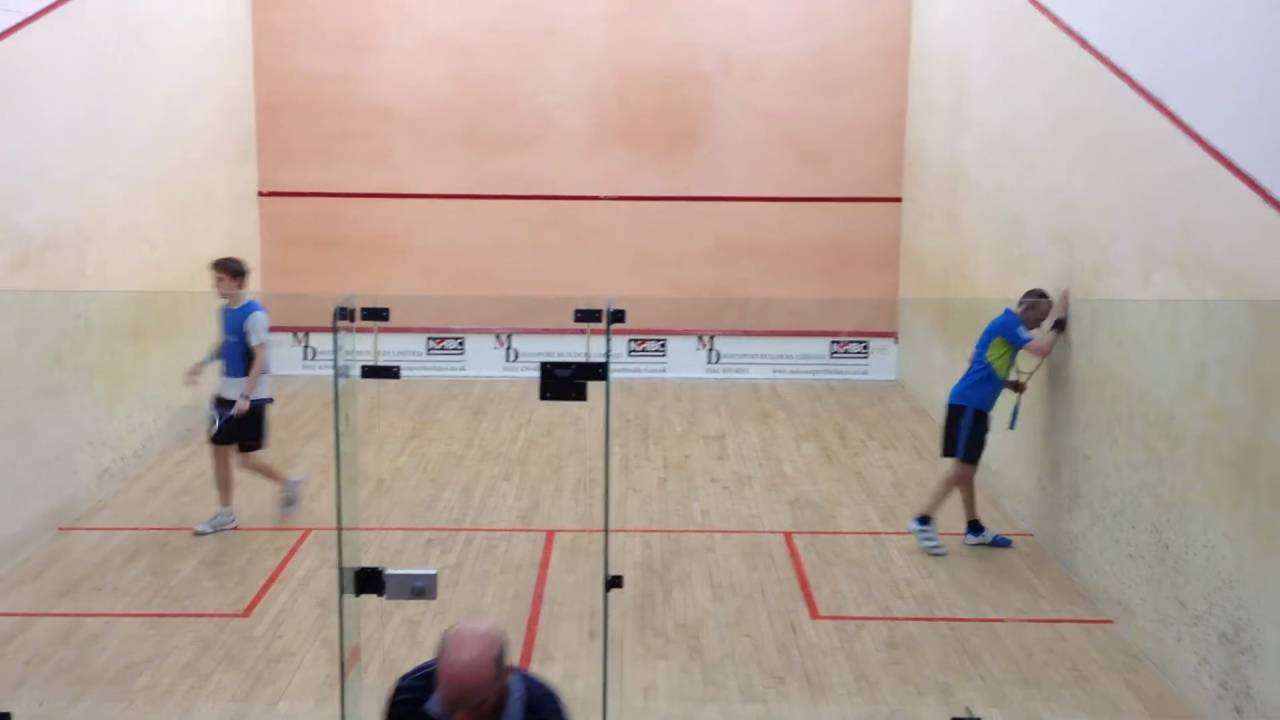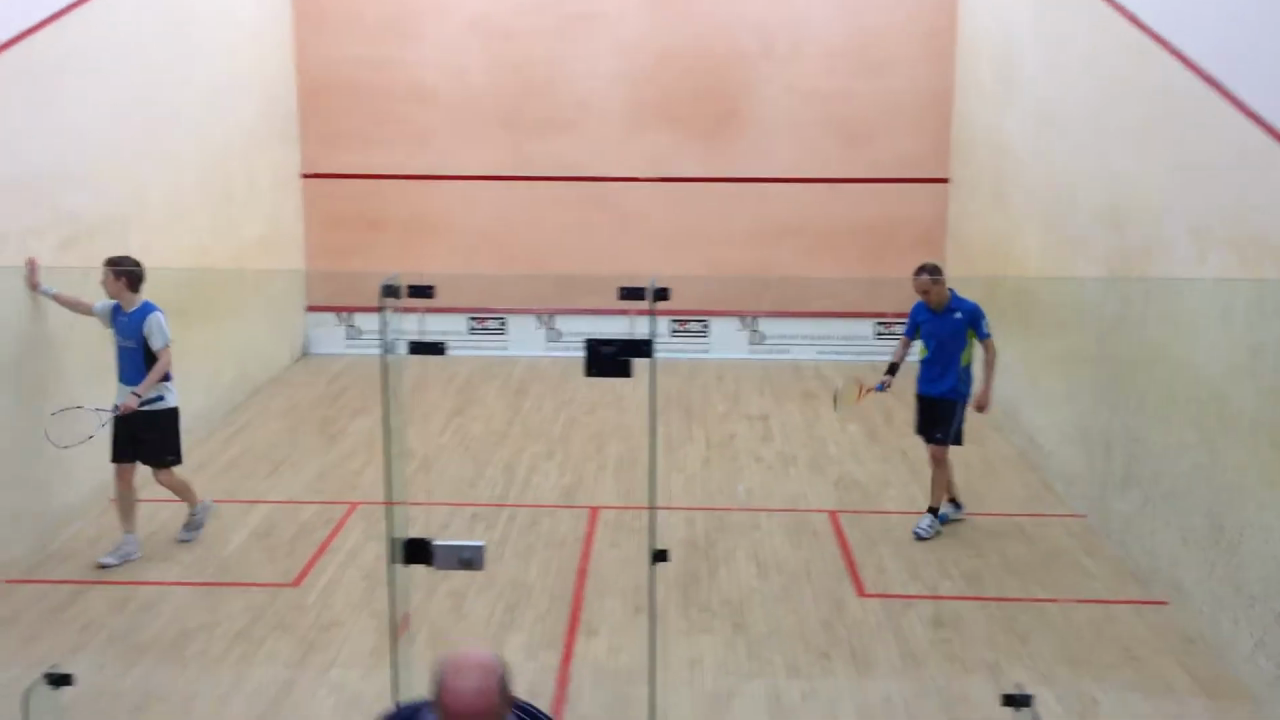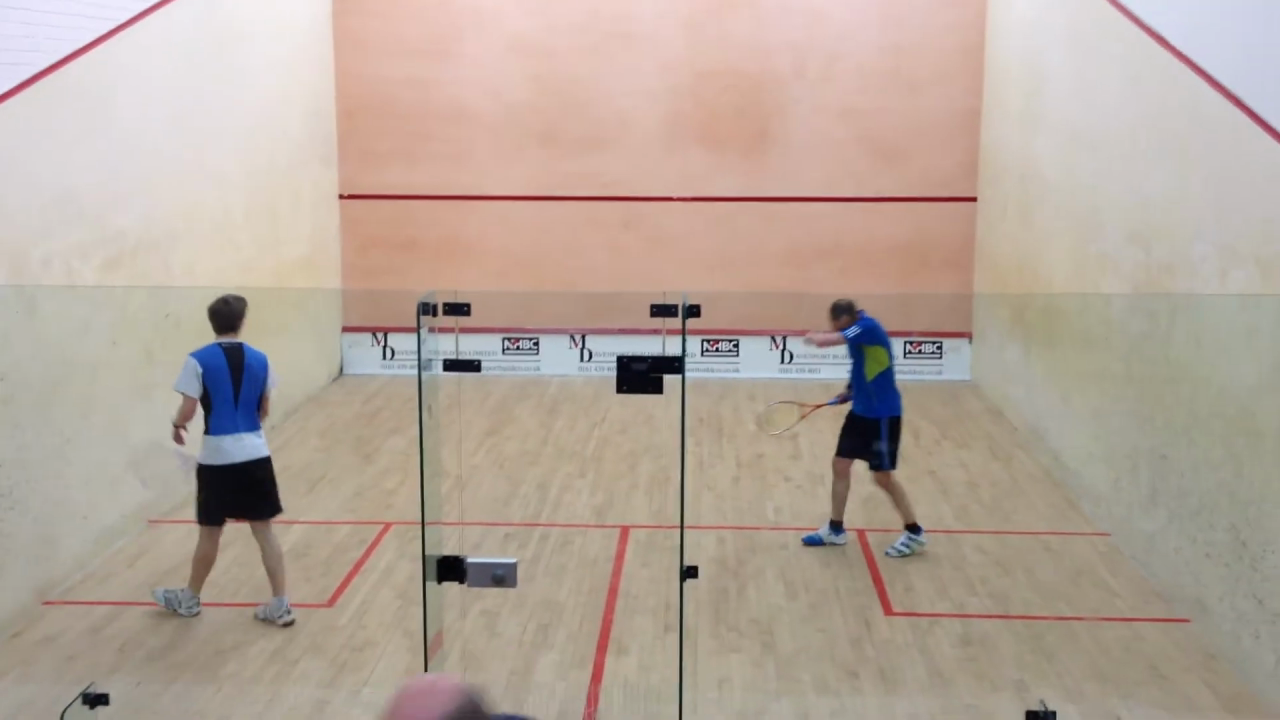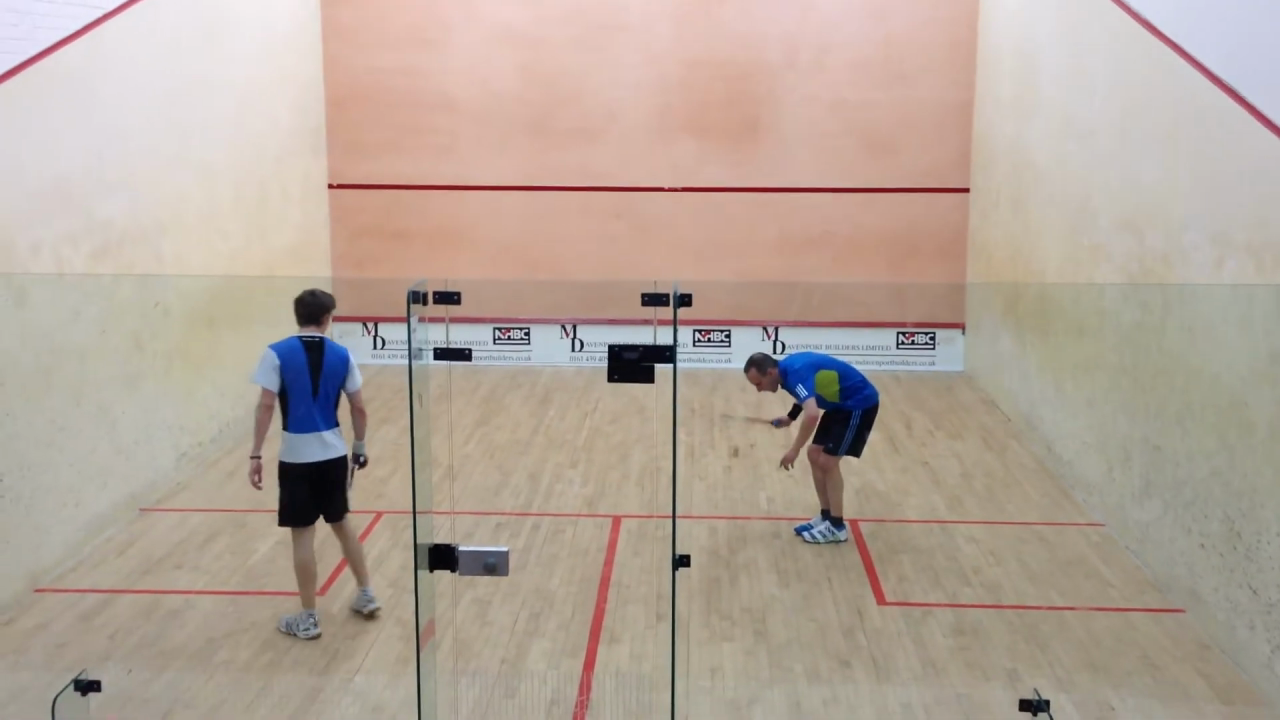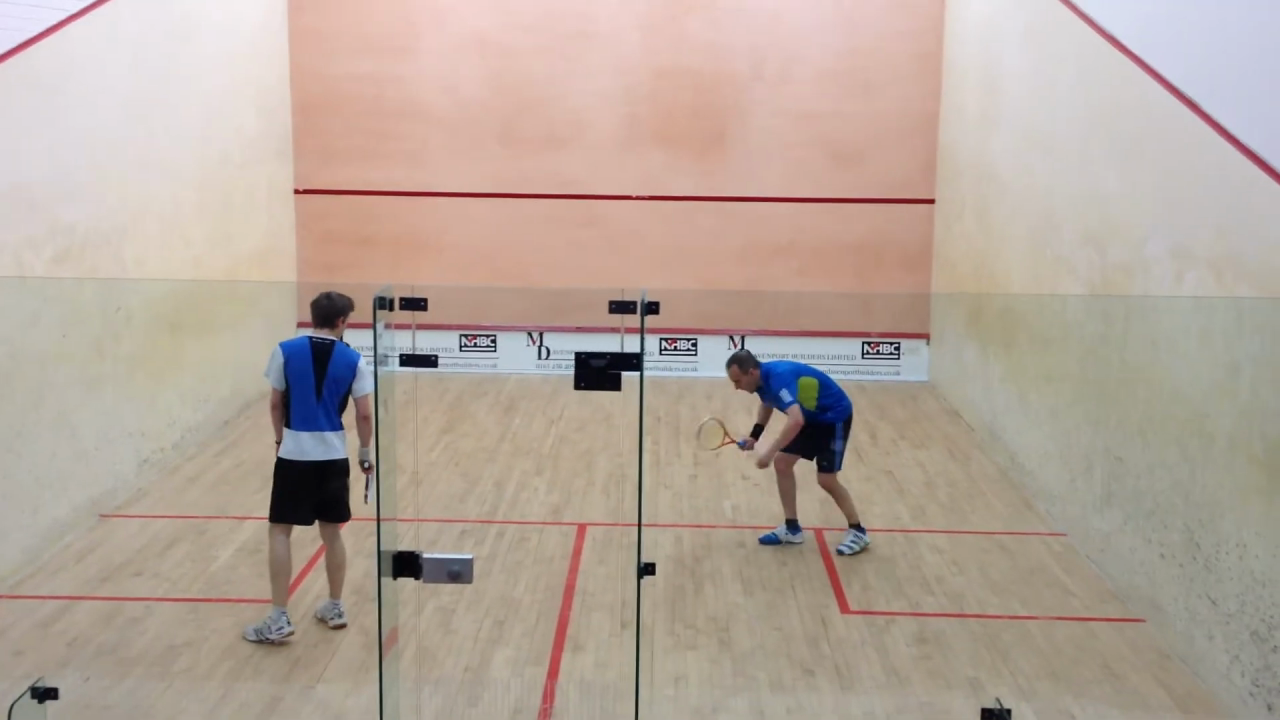
dt=1s
person 1, frame 1
left shoulder: (254, 314)
right shoulder: (226, 310)
left elbow: (261, 359)
left wrist: (246, 397)
right wrist: (203, 363)
left hip: (250, 397)
right hip: (227, 394)
left knee: (248, 459)
right knee: (219, 452)
left ankle: (288, 484)
right ankle: (225, 514)
person 1, frame 2
left shoulder: (152, 316)
right shoulder: (115, 311)
left elbow: (164, 362)
right elbow: (81, 306)
left wrist: (137, 395)
right wrist: (42, 288)
left hip: (159, 406)
right hip: (128, 405)
left knee: (163, 473)
right knee: (122, 472)
left ankle: (197, 507)
right ankle: (129, 543)
person 1, frame 3
left shoulder: (198, 361)
right shoulder: (260, 360)
left elbow: (187, 411)
left wrist: (177, 428)
left hip: (218, 458)
right hip: (256, 454)
left knee: (210, 531)
right knee: (263, 529)
left ankle: (189, 598)
right ankle: (280, 604)
person 1, frame 4
left shoulder: (277, 353)
right shoulder: (342, 355)
left elbow: (266, 406)
right elbow: (358, 408)
left wrist: (255, 455)
right wrist: (360, 448)
left hip: (296, 456)
right hip: (334, 453)
left knee: (302, 534)
right knee: (342, 524)
left ankle: (307, 618)
right ankle: (366, 595)
person 1, frame 5
left shoulder: (285, 350)
right shoulder: (352, 359)
left elbow: (276, 404)
right elbow: (364, 414)
right wrist: (365, 453)
left hip: (294, 454)
right hip: (333, 455)
left knee: (280, 532)
right knee: (332, 532)
left ankle: (279, 618)
right ankle: (335, 607)
person 2, frame 1
left shoulder: (1006, 325)
right shoulder: (1009, 323)
right elbow: (1043, 349)
left wrist: (1008, 382)
right wrist: (1059, 321)
left hip: (974, 404)
right hip: (968, 404)
left knee: (966, 468)
right knee: (963, 468)
left ankle: (974, 529)
right ankle: (924, 521)
person 2, frame 2
left shoulder: (970, 311)
right shoulder: (919, 310)
left elbow: (989, 350)
right elbow: (905, 342)
left wrist: (985, 390)
right wrist: (891, 372)
left hip: (954, 394)
right hip: (926, 391)
left knee: (939, 453)
right knee: (933, 451)
left ankle: (933, 514)
right ankle: (953, 504)
person 2, frame 3
left shoulder: (867, 327)
right shoulder: (857, 330)
left elbow: (825, 341)
left wrist: (811, 336)
right wrist: (850, 390)
left hip: (883, 413)
right hip: (861, 410)
left knee: (882, 476)
right knee: (839, 465)
left ankle: (913, 532)
right ankle: (835, 529)
person 2, frame 4
left shoulder: (796, 372)
right shoulder: (787, 367)
left elbow: (812, 415)
left wrist: (794, 450)
right wrist: (790, 417)
left hip: (859, 403)
right hip: (842, 403)
left knee: (828, 461)
right knee: (815, 454)
left ankle: (836, 526)
right ankle: (826, 516)
person 2, frame 5
left shoulder: (779, 377)
right shoulder: (763, 379)
left elbow: (796, 421)
right elbow: (767, 406)
left wrist: (769, 452)
right wrist: (754, 436)
left hip: (834, 415)
right hip: (812, 416)
left knee: (826, 480)
right knee: (782, 463)
left ankle: (857, 531)
right ankle: (792, 528)
